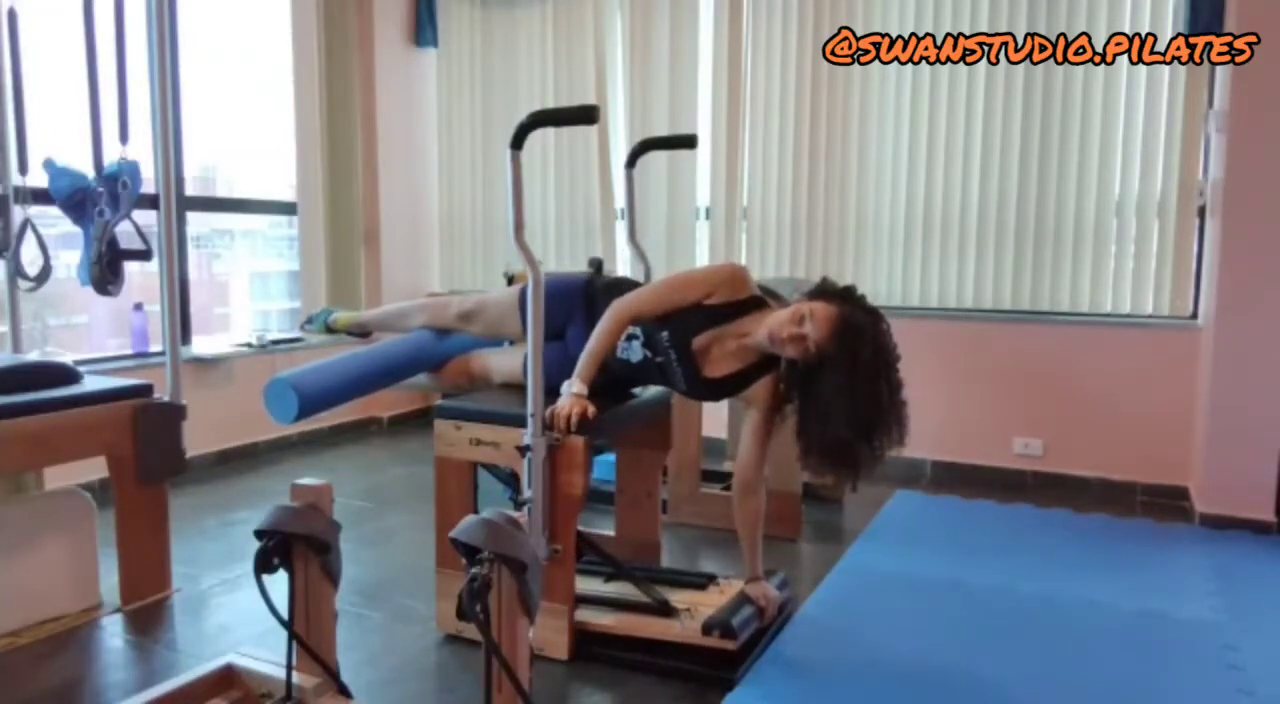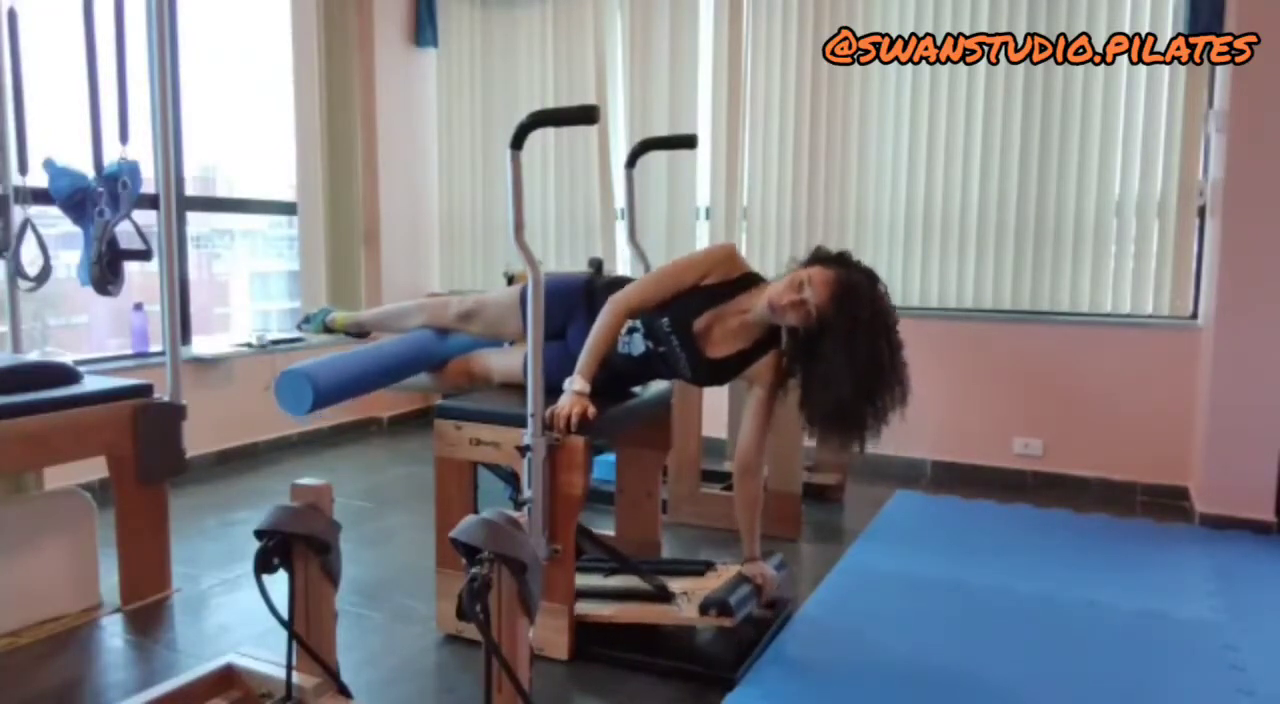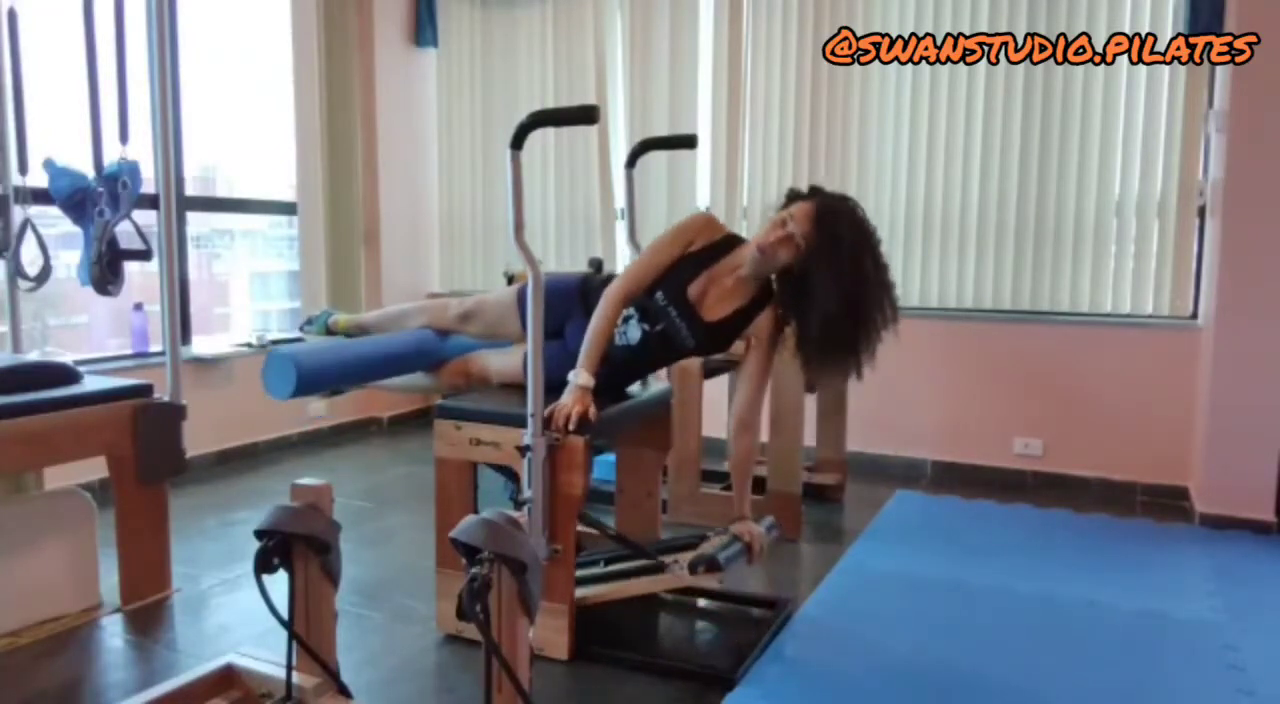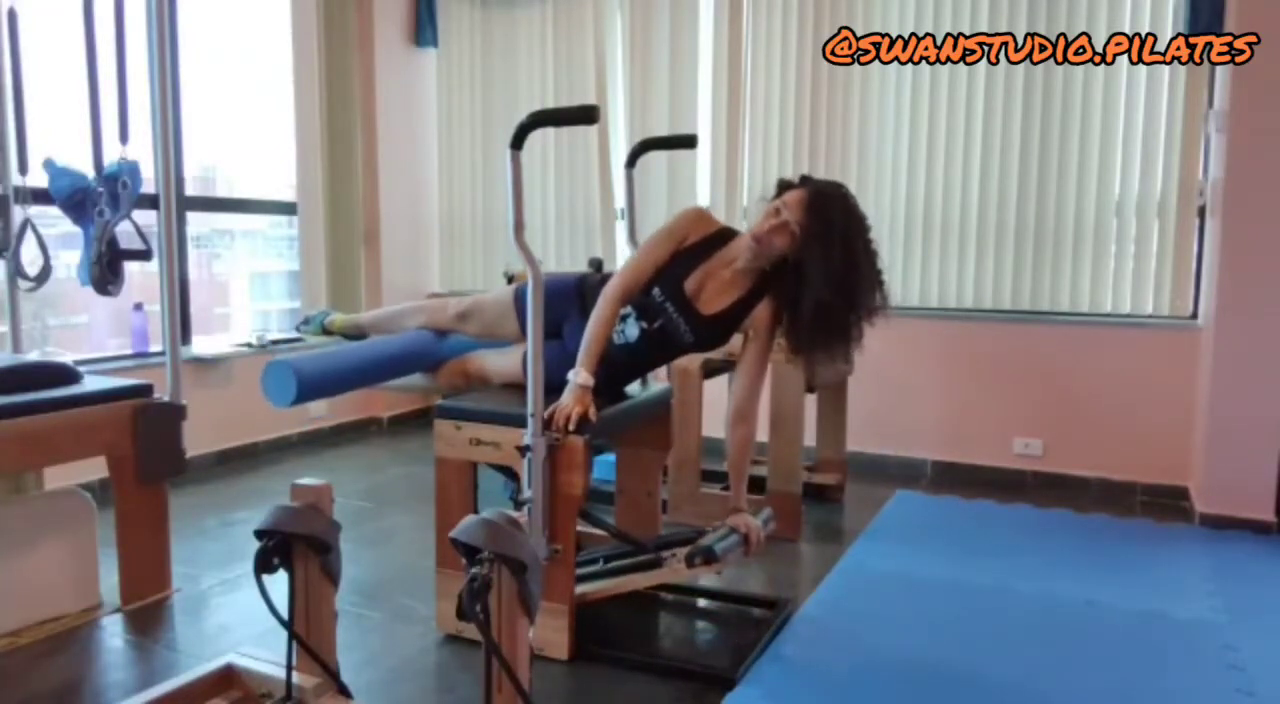
dt=0.5s
person 1, frame 1
left shoulder: (763, 387)
right shoulder: (731, 284)
left elbow: (748, 483)
right elbow: (623, 308)
left wrist: (755, 575)
right wrist: (576, 387)
left hip: (607, 370)
right hip: (586, 306)
left knee: (466, 372)
right knee: (461, 312)
right ankle: (350, 320)
person 1, frame 2
left shoulder: (766, 364)
right shoulder: (724, 265)
left elbow: (748, 462)
right elbow: (621, 302)
left wrist: (752, 555)
right wrist: (578, 385)
left hip: (608, 371)
right hip: (586, 306)
left knee: (463, 372)
right knee: (460, 314)
right ankle: (347, 319)
person 1, frame 3
left shoulder: (764, 320)
right shoulder: (703, 231)
left elbow: (744, 422)
right elbow: (618, 293)
left wrist: (741, 513)
right wrist: (578, 384)
left hip: (605, 368)
right hip: (581, 305)
left knee: (462, 372)
right knee: (457, 314)
right ankle: (343, 323)
person 1, frame 4
left shoulder: (762, 311)
right shoulder: (698, 226)
left elbow: (742, 413)
right elbow: (618, 290)
left wrist: (738, 505)
right wrist: (580, 380)
left hip: (605, 365)
right hip: (579, 304)
left knee: (462, 372)
right knee: (453, 315)
right ankle: (341, 323)
